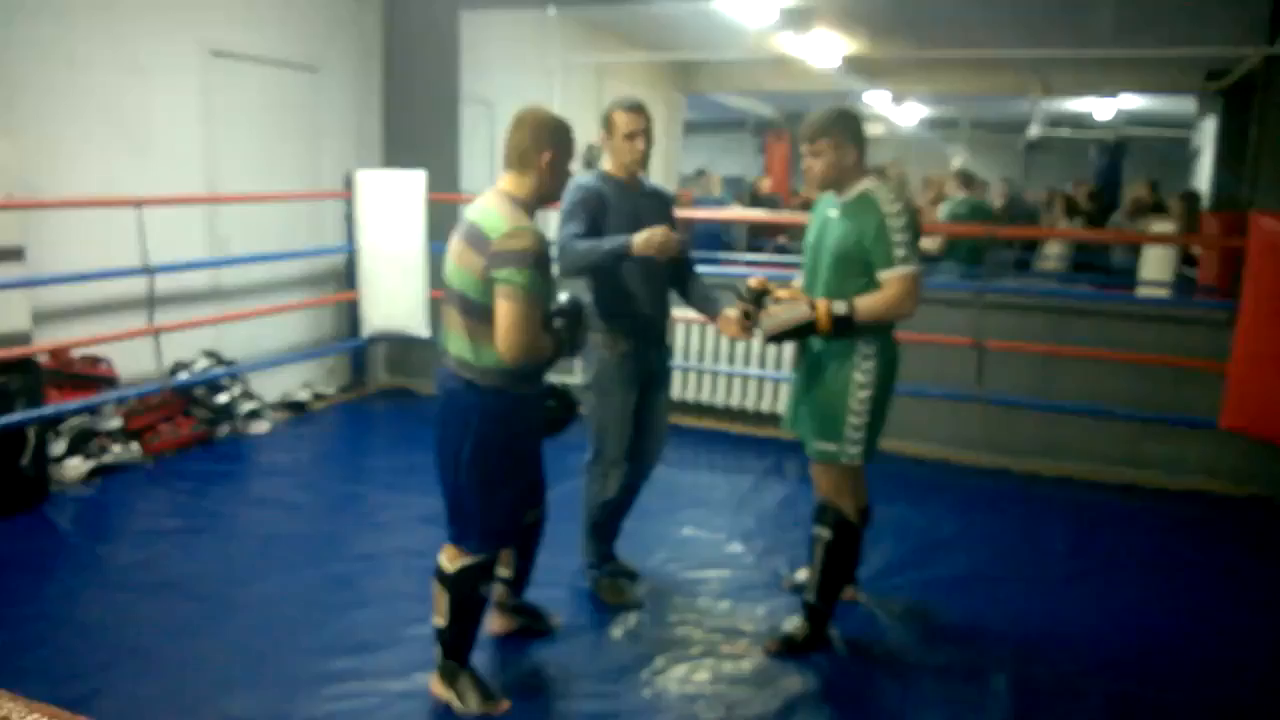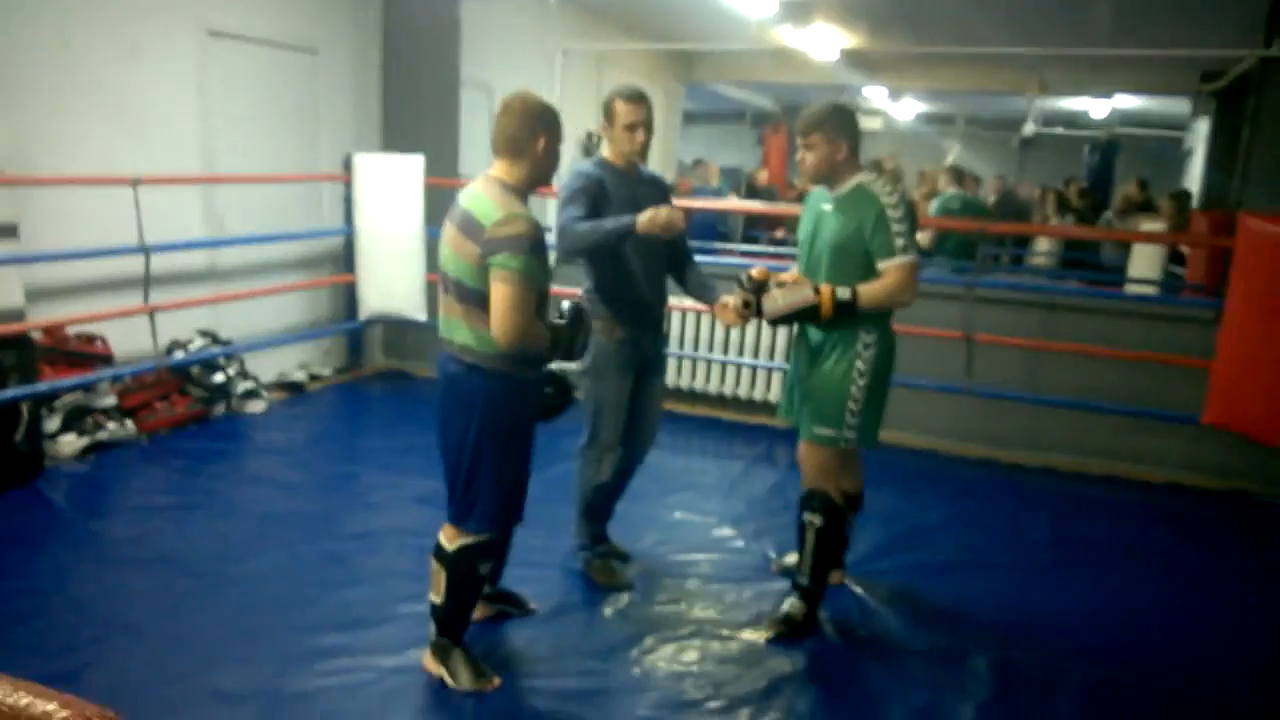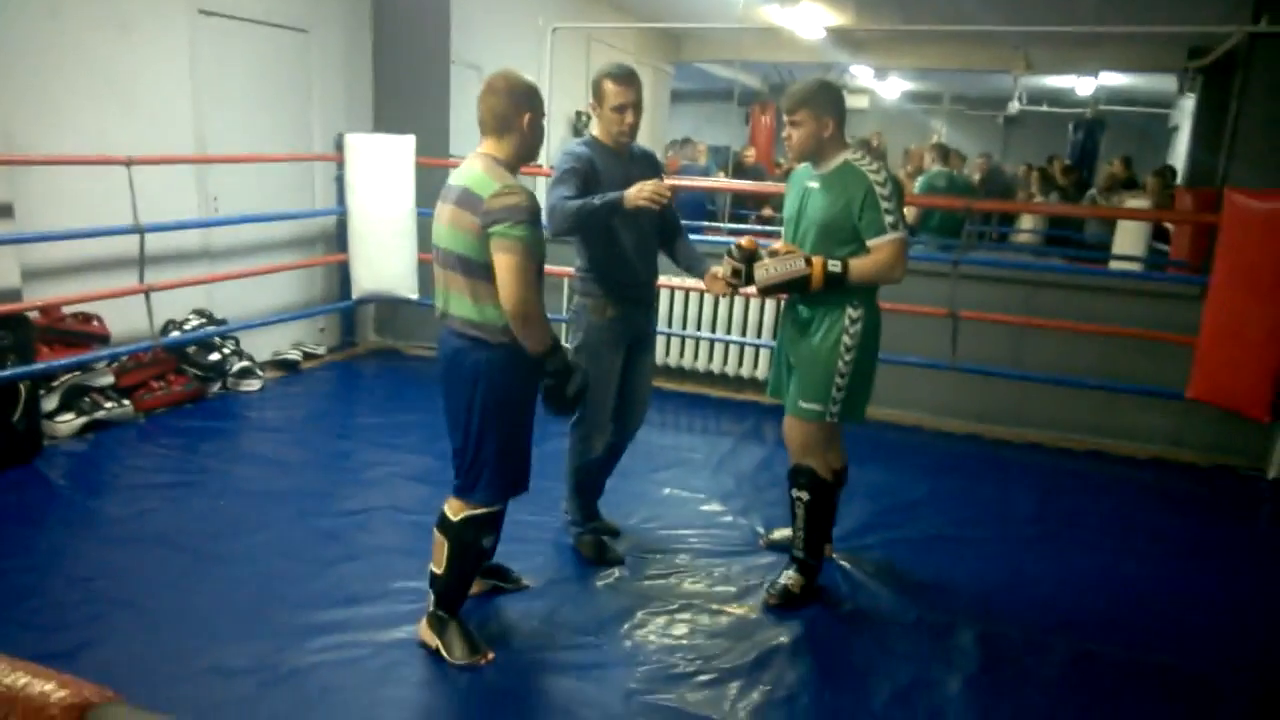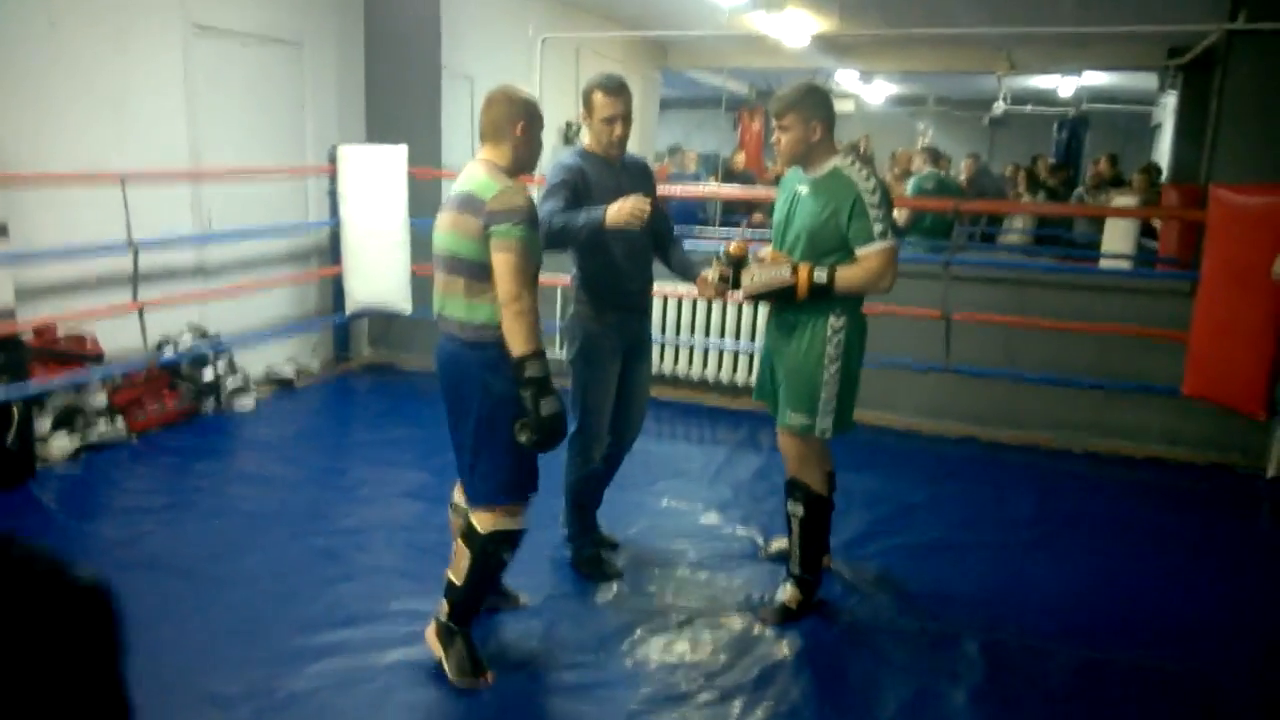
dt=0.2s
person 1, frame 1
left shoulder: (483, 209)
right shoulder: (521, 239)
right elbow: (515, 346)
left wrist: (547, 359)
right wrist: (562, 339)
left hip: (493, 394)
right hip: (486, 401)
left knee: (526, 503)
right knee: (474, 538)
left ankle: (509, 606)
right ankle: (451, 668)
person 1, frame 2
left shoulder: (474, 197)
right shoulder: (515, 225)
right elbow: (510, 330)
left wrist: (542, 336)
right wrist: (561, 338)
left hip: (470, 370)
right hip: (487, 384)
left knee: (500, 499)
right knee: (472, 517)
left ankle: (484, 593)
right ankle: (443, 645)
person 1, frame 3
left shoulder: (460, 179)
right shoulder: (509, 198)
right elbow: (518, 302)
right wrist: (556, 364)
left hip: (461, 342)
right hip: (491, 356)
left knee: (483, 472)
right knee: (478, 489)
left ankle: (476, 568)
right ankle: (439, 616)
person 1, frame 4
left shoulder: (463, 187)
right shoulder: (509, 199)
right elbow: (515, 301)
right wrist: (539, 383)
left hip: (459, 349)
right hip: (487, 358)
left knee: (476, 479)
right knee: (504, 502)
left ankle: (474, 586)
right ankle: (450, 622)
person 2, frame 1
left shoulder: (883, 210)
right shoulder: (825, 205)
left elbow: (903, 298)
left wrist: (824, 314)
right wrist: (779, 299)
left hip: (857, 359)
right hip: (822, 354)
left knee: (832, 480)
right knee: (840, 472)
left ankle: (816, 619)
right ankle: (838, 570)
person 2, frame 2
left shoulder: (880, 202)
right shoulder: (817, 198)
left elbow: (902, 287)
left wrist: (826, 299)
right wrist: (774, 289)
left hip: (854, 346)
right hip: (815, 341)
left knee: (815, 461)
right knee: (837, 457)
left ankle: (807, 597)
right ankle: (826, 556)
person 2, frame 3
left shoulder: (868, 179)
right shoulder: (800, 175)
left elbow: (892, 264)
left wrist: (817, 271)
right wrist: (758, 260)
left hip: (840, 323)
right hip: (799, 316)
left knee: (801, 436)
right knee: (820, 436)
left ankle: (805, 568)
right ankle: (812, 529)
person 2, frame 4
left shoulder: (857, 186)
right shoulder: (791, 179)
left elbow: (882, 272)
left wrist: (802, 279)
right wrist: (752, 265)
left hip: (826, 331)
right hip: (785, 324)
left knee: (799, 449)
right knee: (800, 443)
left ankle: (805, 581)
right ankle: (807, 539)
person 3, frame 1
left shoulder: (659, 199)
right shoulder: (586, 192)
left elbow: (681, 272)
right elbow: (569, 256)
left wrist: (718, 310)
right wrist: (631, 245)
left hip: (654, 346)
right hip: (612, 347)
left knee: (644, 456)
right knee: (609, 460)
left ankle: (604, 547)
right ankle: (600, 567)
person 3, frame 2
left shoulder: (656, 186)
right shoulder: (587, 179)
left elbow: (677, 259)
right elbow: (568, 239)
left wrist: (714, 298)
right wrist: (635, 224)
left hip: (651, 333)
right hip: (608, 333)
left knee: (638, 441)
right knee: (603, 444)
left ankle: (594, 527)
right ankle: (592, 548)
person 3, frame 3
left shoulder: (647, 161)
right shoulder: (578, 159)
left elbow: (669, 232)
right elbow: (559, 217)
left wrist: (703, 269)
right wrist: (623, 199)
left hip: (641, 310)
right hip: (599, 310)
left knee: (629, 418)
right knee: (594, 420)
left ankle: (585, 504)
right ankle: (583, 524)
person 3, frame 4
left shoulder: (639, 169)
right shoulder: (571, 170)
left elbow: (662, 238)
right elbow: (547, 229)
left wrist: (695, 274)
right wrist: (605, 217)
left hip: (637, 318)
right hip: (596, 320)
left knee: (626, 427)
right knee: (591, 433)
left ankle: (584, 517)
right ankle: (581, 539)
